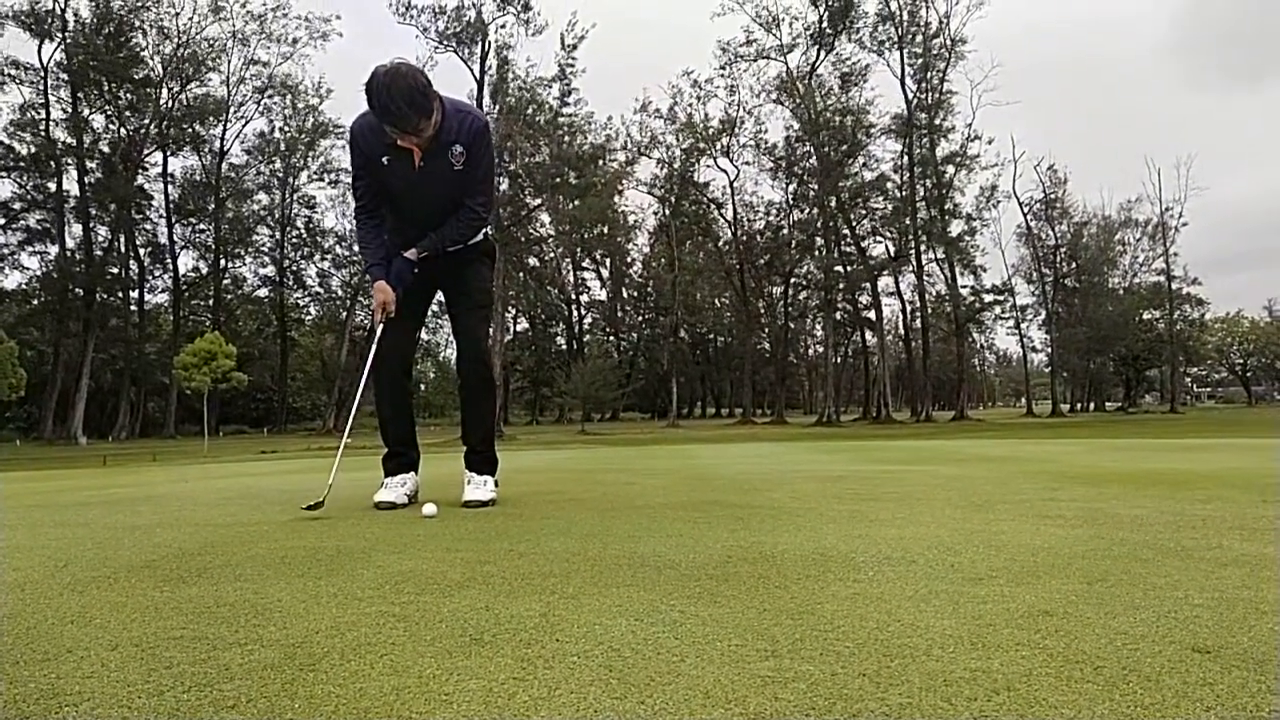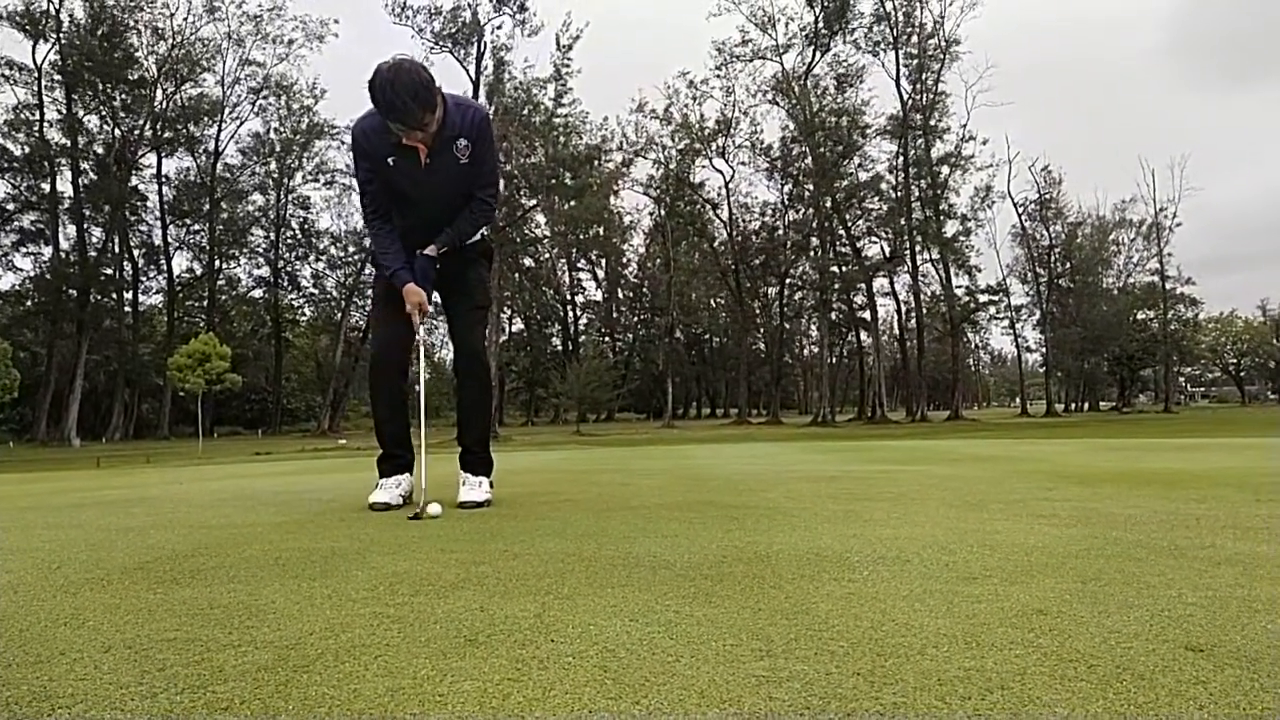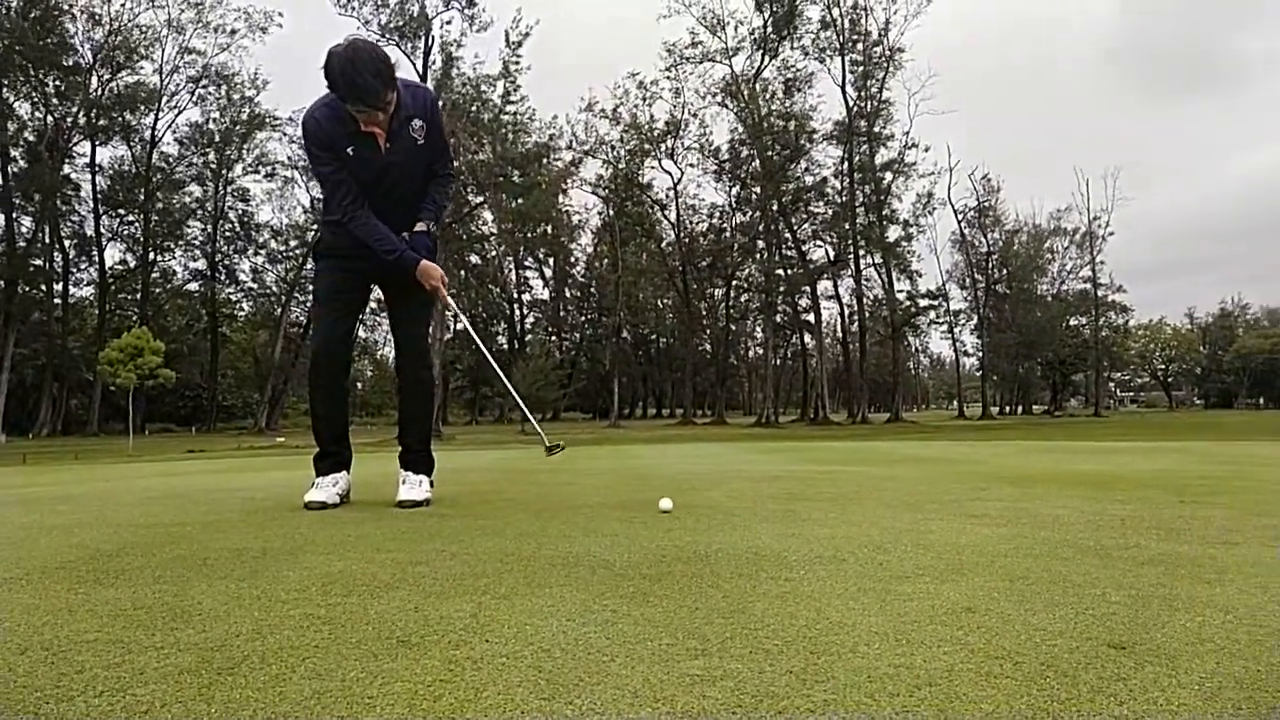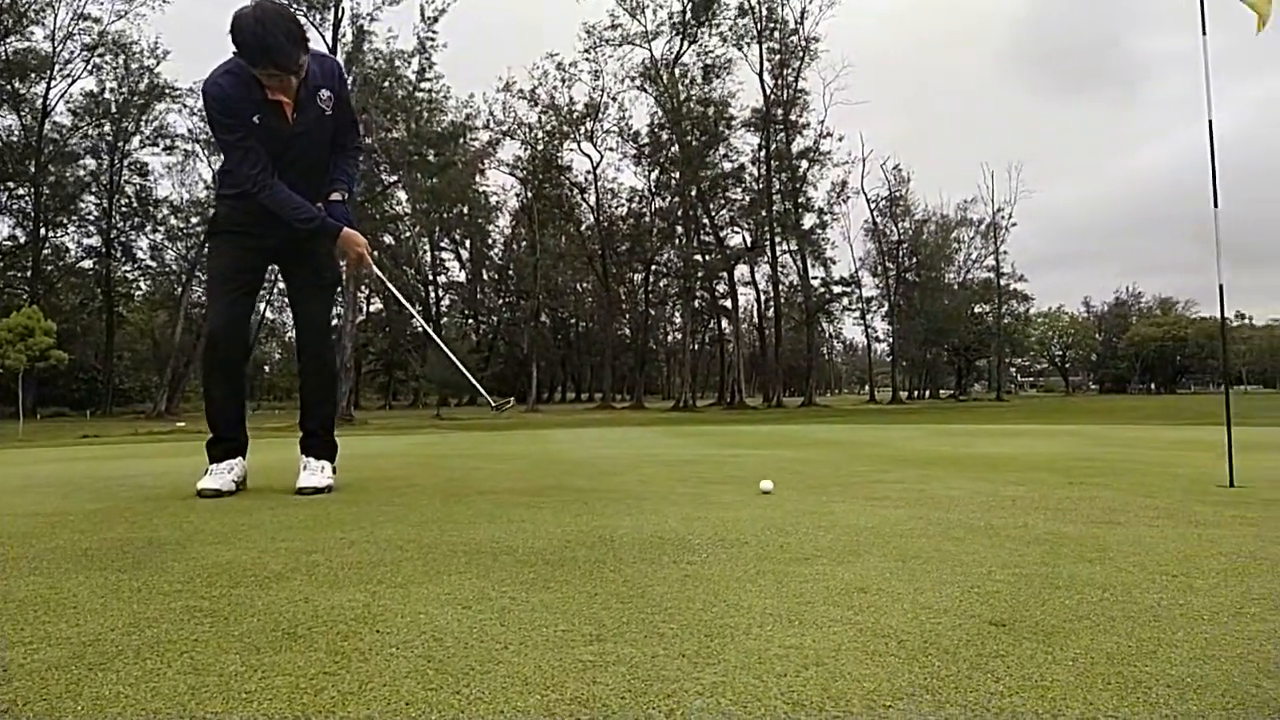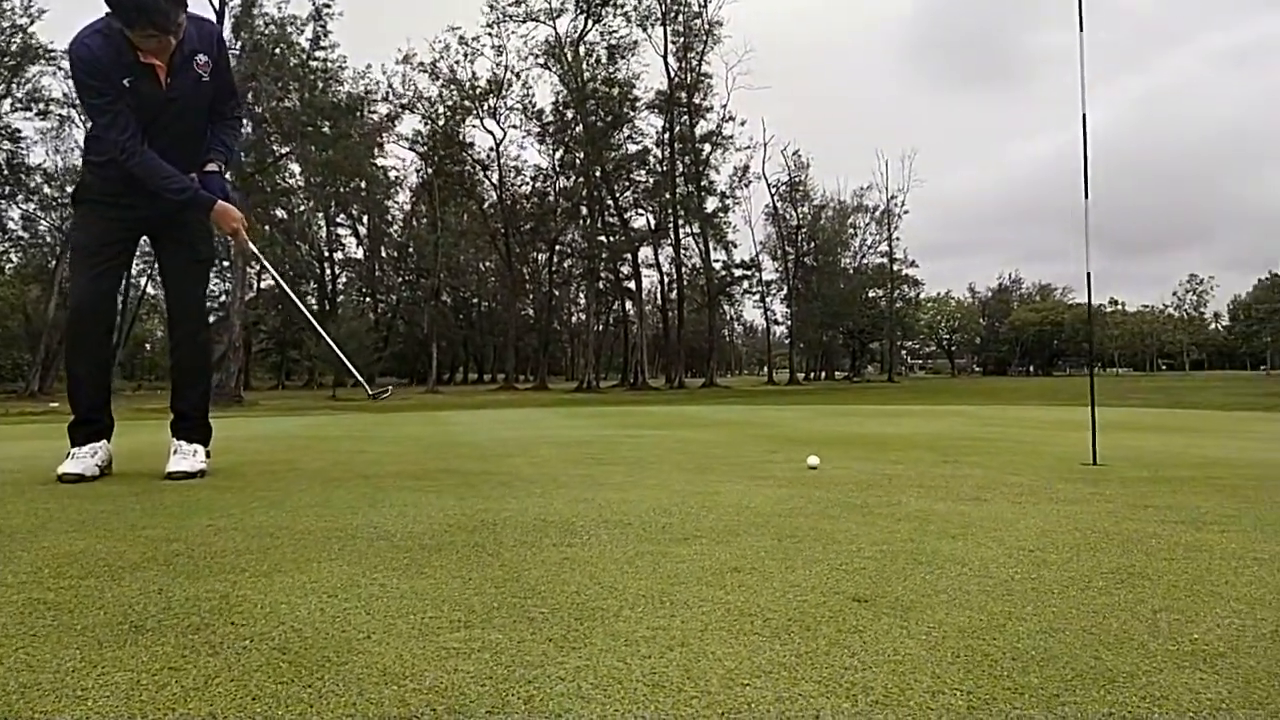
dt=0.4s
person 1, frame 1
left shoulder: (471, 126)
right shoulder: (365, 134)
left elbow: (477, 210)
right elbow: (367, 213)
left wrist: (418, 254)
right wrist: (378, 275)
left hip: (463, 252)
right hip: (399, 256)
left knee: (474, 353)
right knee: (389, 355)
left ankle: (481, 469)
right ankle: (401, 469)
person 1, frame 2
left shoulder: (473, 120)
right shoulder: (367, 134)
left elbow: (486, 199)
right elbow: (377, 217)
left wrist: (436, 251)
right wrist: (402, 279)
left hip: (462, 251)
right hip: (401, 255)
left knee: (471, 353)
right knee: (385, 356)
left ankle: (476, 470)
right ankle: (396, 470)
person 1, frame 3
left shoulder: (422, 101)
right shoulder: (320, 124)
left elbow: (442, 172)
right elbow: (351, 210)
left wrist: (422, 229)
right wrist: (411, 264)
left hip: (411, 242)
right hip: (346, 246)
left knee: (414, 352)
right knee: (327, 352)
left ankle: (416, 469)
right ankle: (333, 469)
person 1, frame 4
left shoulder: (328, 72)
right shoulder: (222, 89)
left elbow: (348, 143)
right elbow: (259, 181)
left wrist: (337, 199)
right wrist: (334, 231)
left hip: (312, 221)
right hip: (242, 223)
left knee: (315, 334)
right knee: (224, 333)
left ankle: (318, 454)
right ankle: (227, 456)
person 1, frame 5
right shoulder: (90, 51)
left elbow: (228, 111)
right elbow: (128, 148)
left wrist: (214, 169)
right wrist: (207, 203)
left hip: (187, 191)
right hip: (111, 192)
left knee: (189, 310)
right knee: (87, 307)
left ankle: (190, 437)
right ankle: (91, 438)
